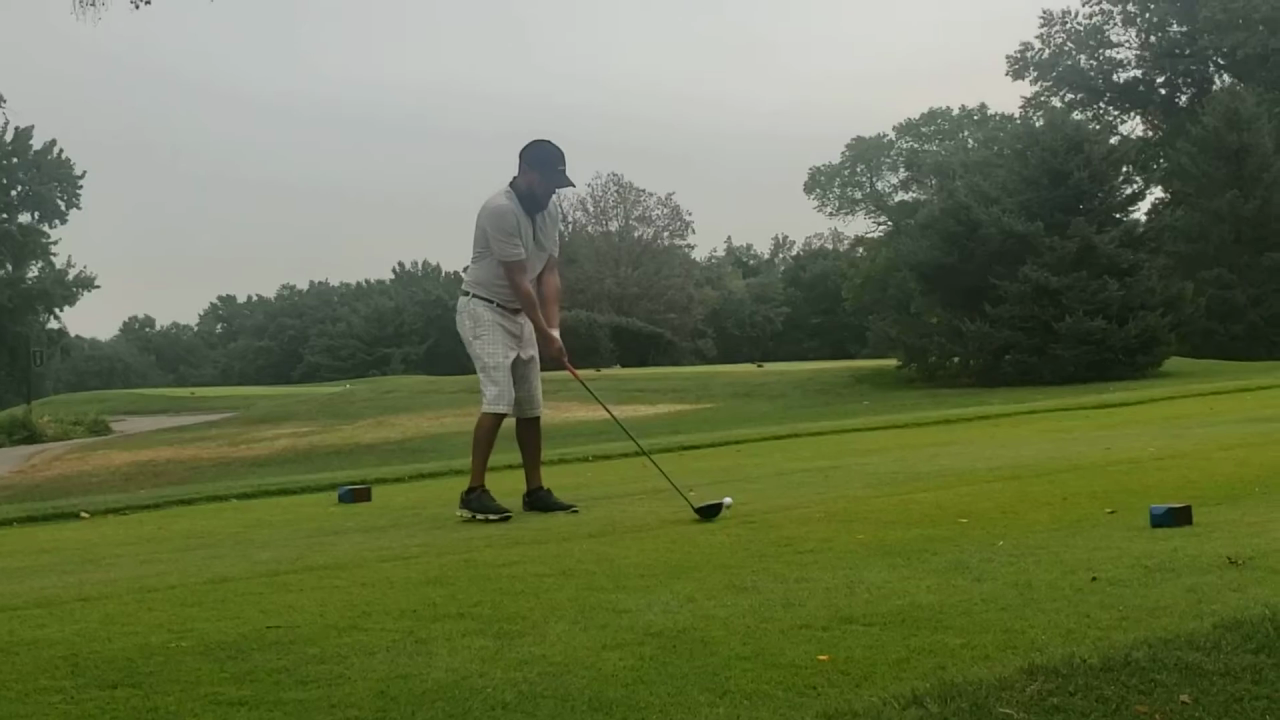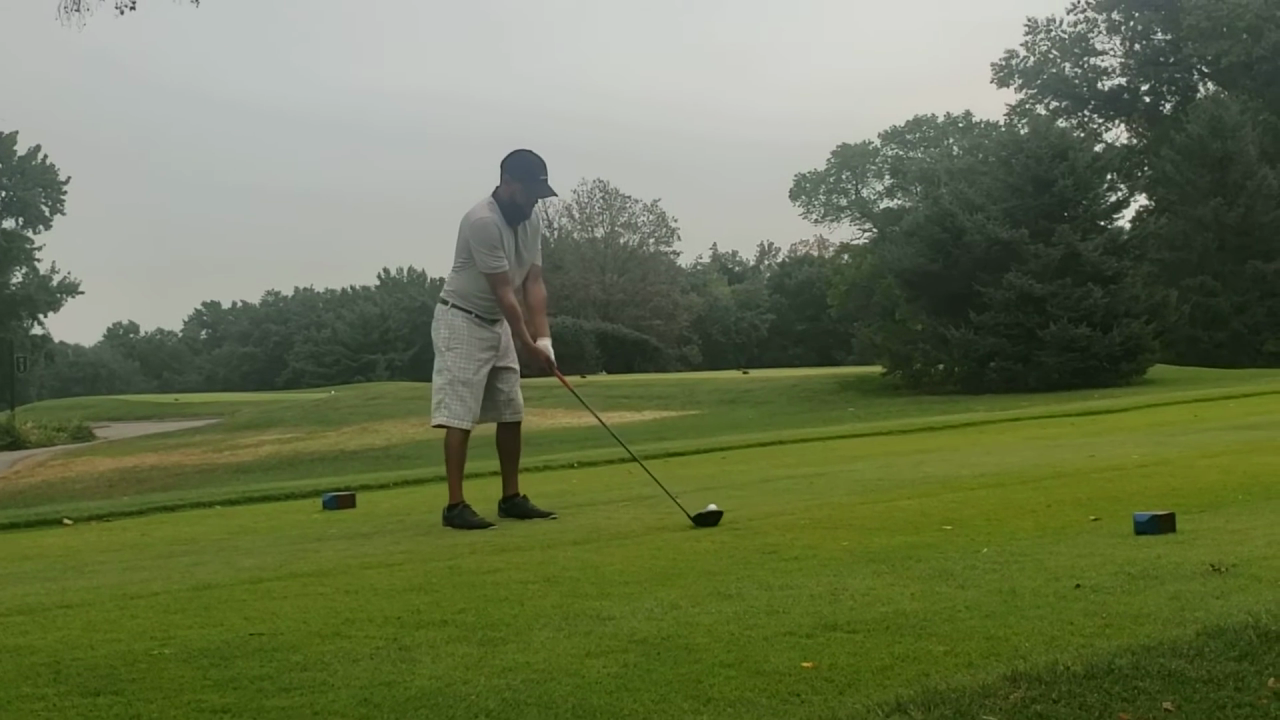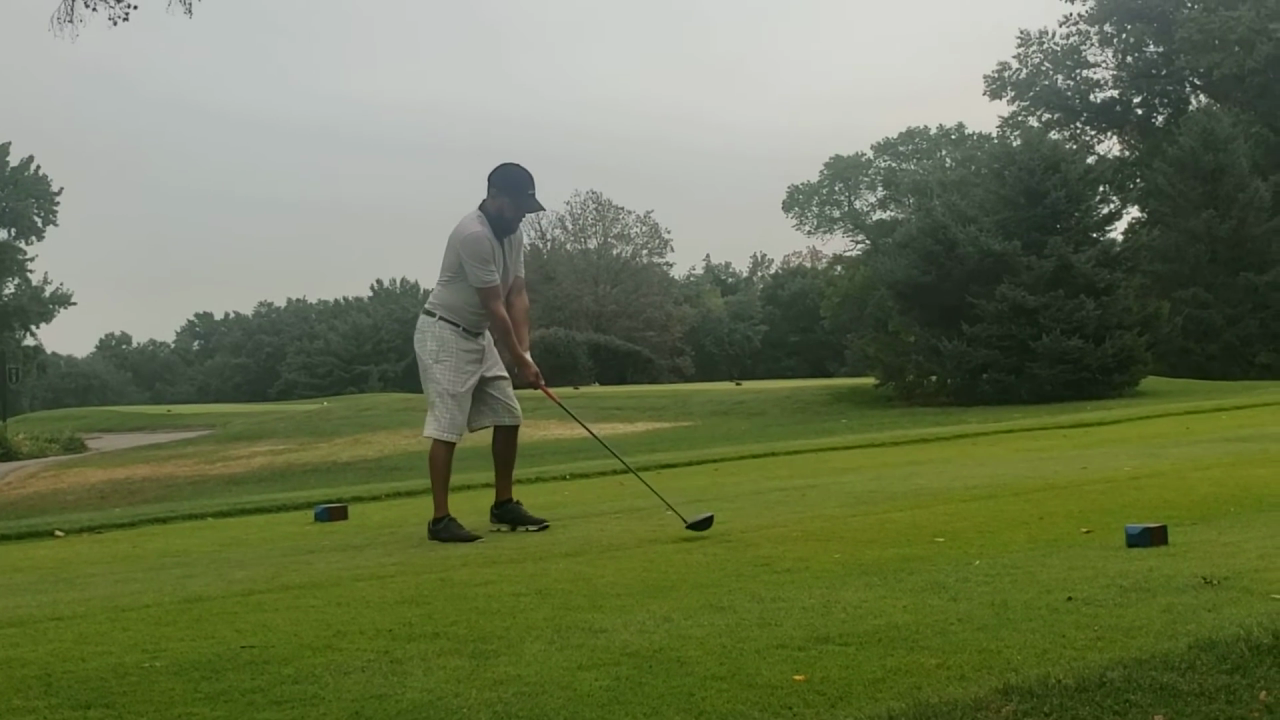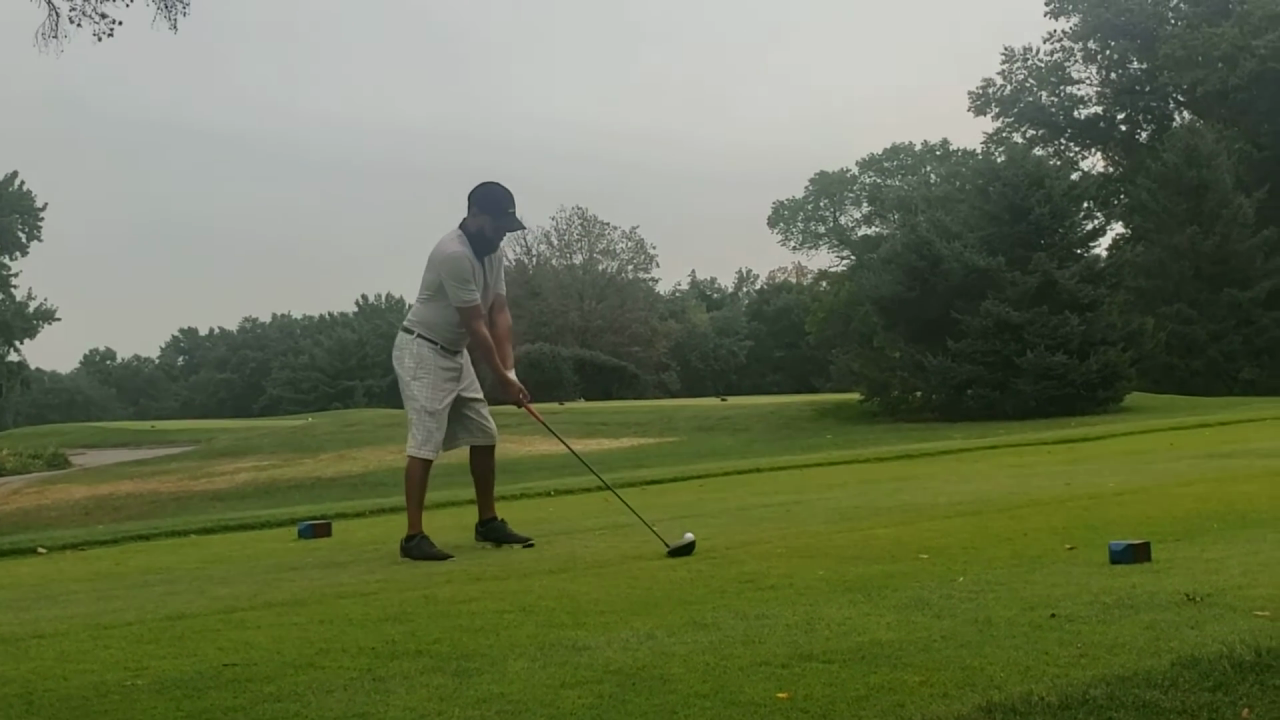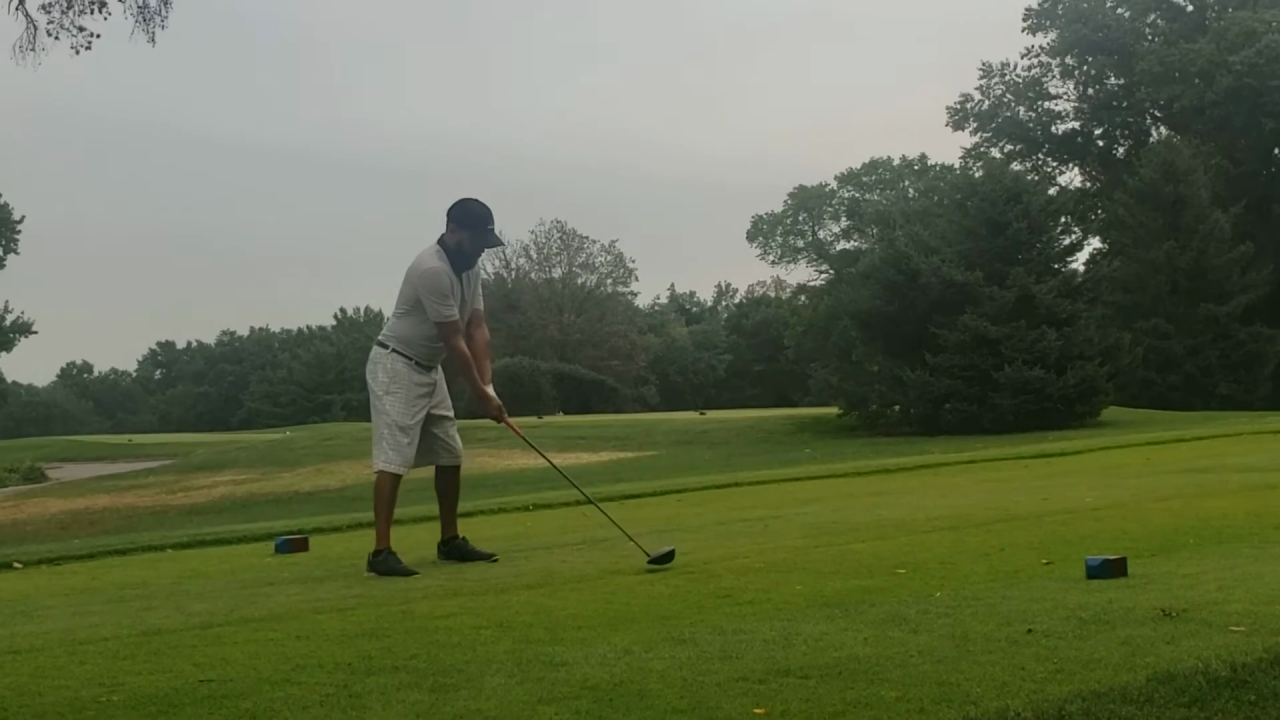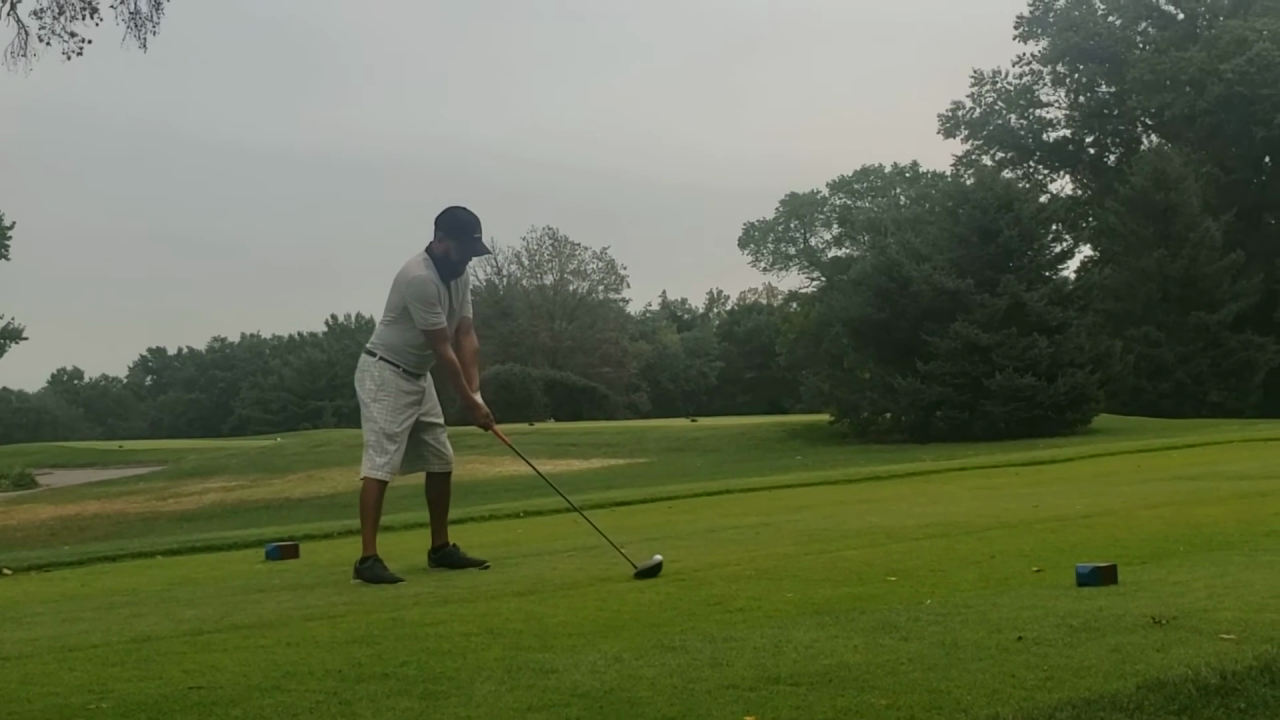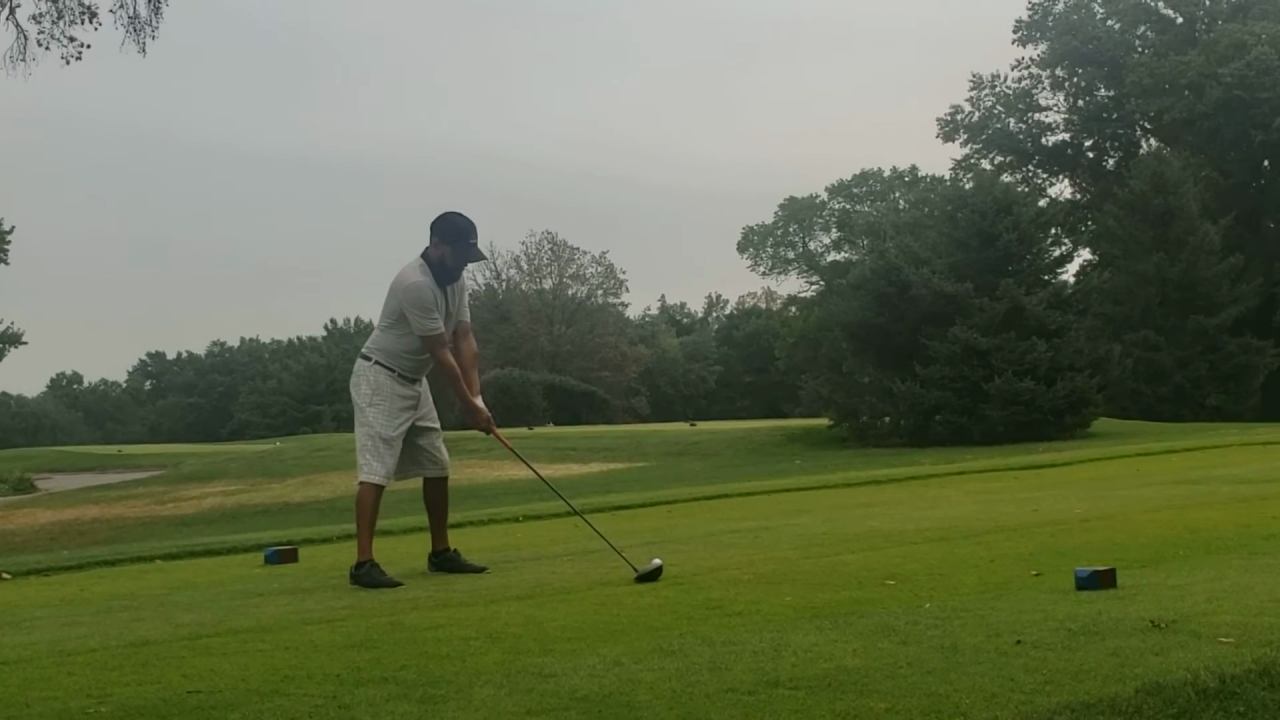
dt=0.7s
person 1, frame 1
left shoulder: (548, 211)
right shoulder: (500, 210)
left elbow: (548, 274)
right elbow: (518, 280)
left wrist: (554, 328)
right wrist: (544, 334)
left hip: (519, 314)
right hip: (483, 311)
left knee: (530, 407)
right knee: (500, 399)
left ankle: (535, 491)
right ankle: (474, 491)
person 1, frame 2
left shoulder: (530, 221)
right shoulder: (482, 222)
left elbow: (533, 283)
right elbow: (503, 292)
left wrist: (543, 338)
right wrist: (528, 345)
left hip: (496, 325)
right hip: (461, 322)
left knee: (510, 412)
right knee: (462, 414)
left ankle: (511, 498)
right ankle: (455, 505)
person 1, frame 3
left shoulder: (512, 233)
right shoulder: (473, 235)
left elbow: (516, 295)
right elbow: (494, 306)
left wrist: (525, 352)
right wrist: (520, 360)
left hip: (478, 336)
right hip: (445, 334)
left knee: (508, 416)
right knee: (447, 426)
left ankle: (504, 504)
right ankle: (440, 519)
person 1, frame 4
left shoulder: (493, 252)
right shoulder: (453, 254)
left elbow: (499, 314)
right elbow: (475, 326)
left wrist: (510, 371)
right wrist: (502, 379)
left hip: (455, 353)
right hip: (422, 351)
left knee: (483, 434)
right knee: (424, 443)
left ankle: (489, 522)
right ankle: (413, 537)
person 1, frame 5
left shoulder: (469, 268)
right shoulder: (431, 270)
left elbow: (477, 329)
right elbow: (454, 340)
left wrist: (488, 385)
right wrist: (481, 395)
left hip: (428, 368)
right hip: (397, 366)
left knee: (450, 455)
right knee: (395, 459)
left ankle: (450, 540)
right ankle: (381, 552)
person 1, frame 6
left shoulder: (459, 275)
right shoulder: (419, 278)
left elbow: (466, 337)
right elbow: (442, 348)
left wrist: (476, 393)
right wrist: (469, 403)
left hip: (418, 376)
right hip: (385, 374)
left knee: (440, 461)
right knee: (381, 464)
left ankle: (440, 547)
right ankle: (368, 559)
person 1, frame 7
left shoulder: (455, 280)
right shoulder: (415, 284)
left elbow: (464, 341)
right elbow: (440, 353)
left wrist: (477, 397)
right wrist: (469, 407)
left hip: (413, 381)
right hip: (380, 379)
left knee: (436, 466)
right knee: (377, 470)
left ankle: (441, 552)
right ankle: (363, 563)
